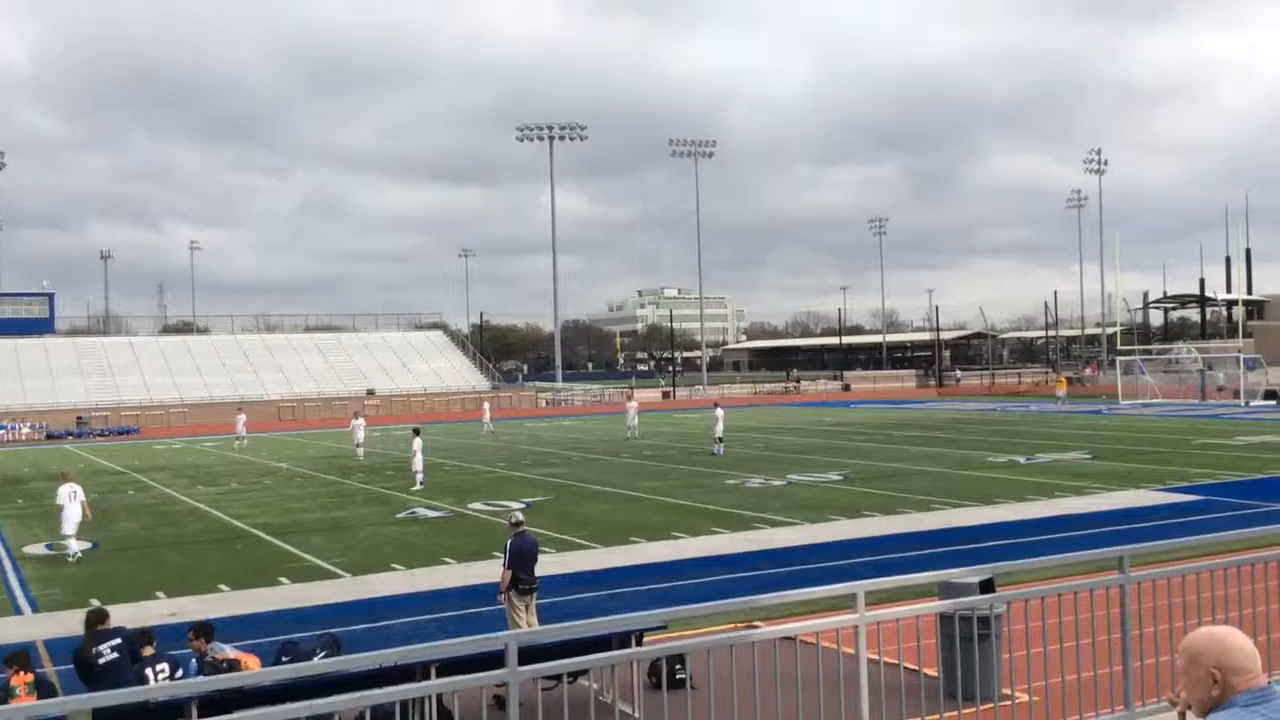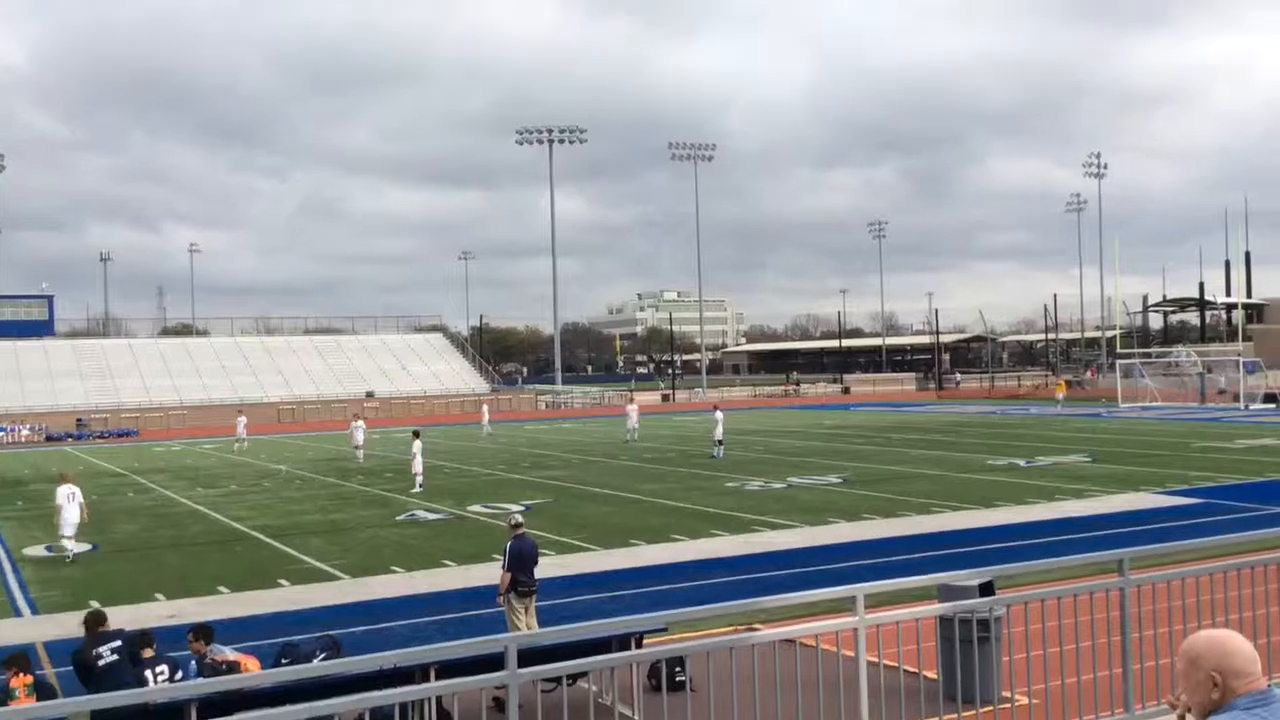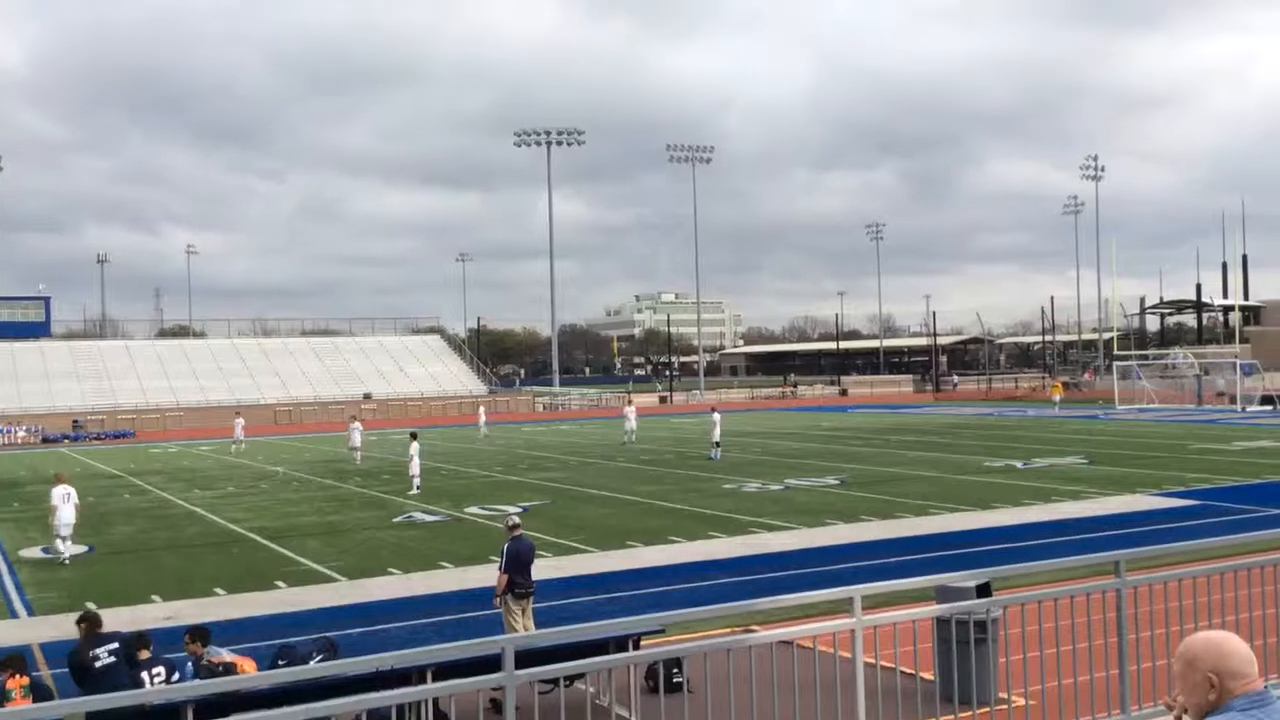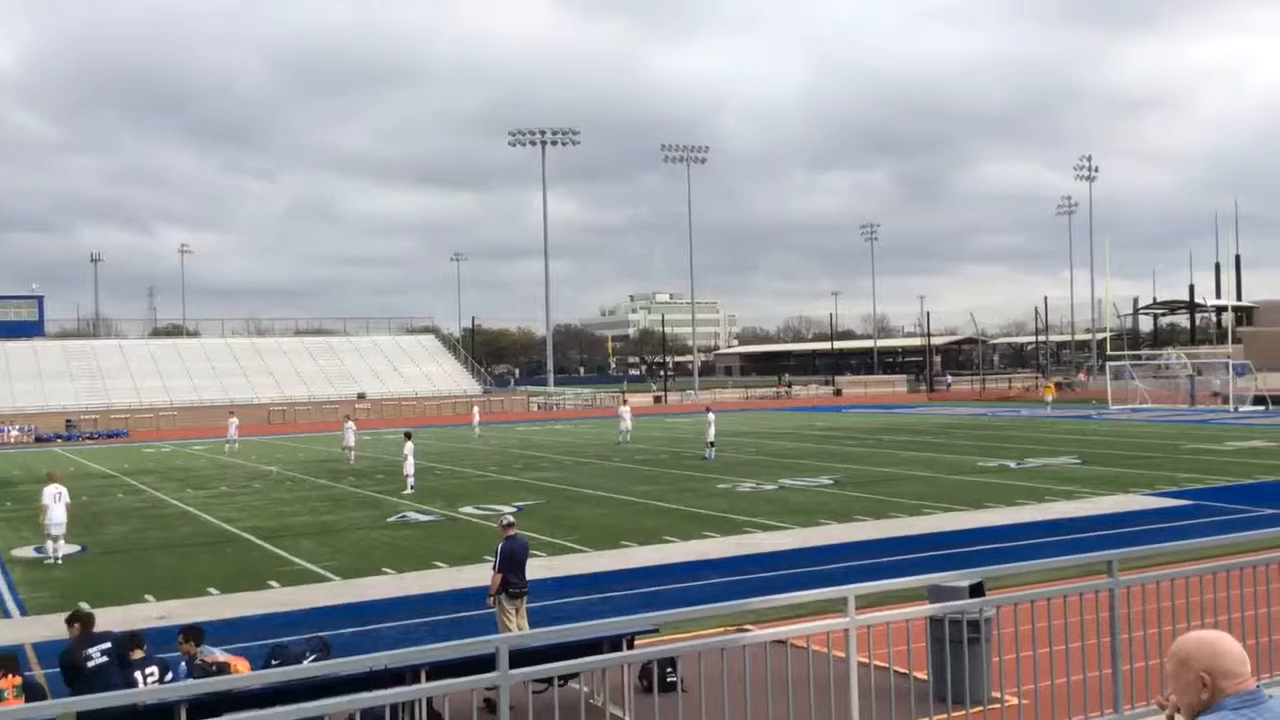
dt=0.1s
person 1, frame 1
left shoulder: (511, 543)
right shoulder: (533, 540)
left elbow: (507, 570)
left wrist: (501, 591)
left hip: (516, 590)
right hip: (532, 587)
left knee: (519, 628)
right knee: (532, 623)
person 1, frame 2
left shoulder: (511, 545)
right shoulder: (532, 542)
left elbow: (507, 572)
left wrist: (500, 593)
left hip: (516, 592)
right hip: (531, 589)
left knee: (518, 630)
right knee: (531, 625)
person 1, frame 3
left shoulder: (509, 547)
right shoulder: (530, 544)
left elbow: (504, 574)
left wrist: (497, 594)
left hip: (513, 594)
right hip: (528, 591)
left knee: (516, 632)
right knee: (528, 627)
person 1, frame 4
left shoulder: (503, 546)
right shoulder: (524, 543)
left elbow: (498, 574)
left wrist: (491, 594)
left hip: (507, 593)
right hip: (522, 590)
left knee: (509, 632)
right knee: (522, 626)
